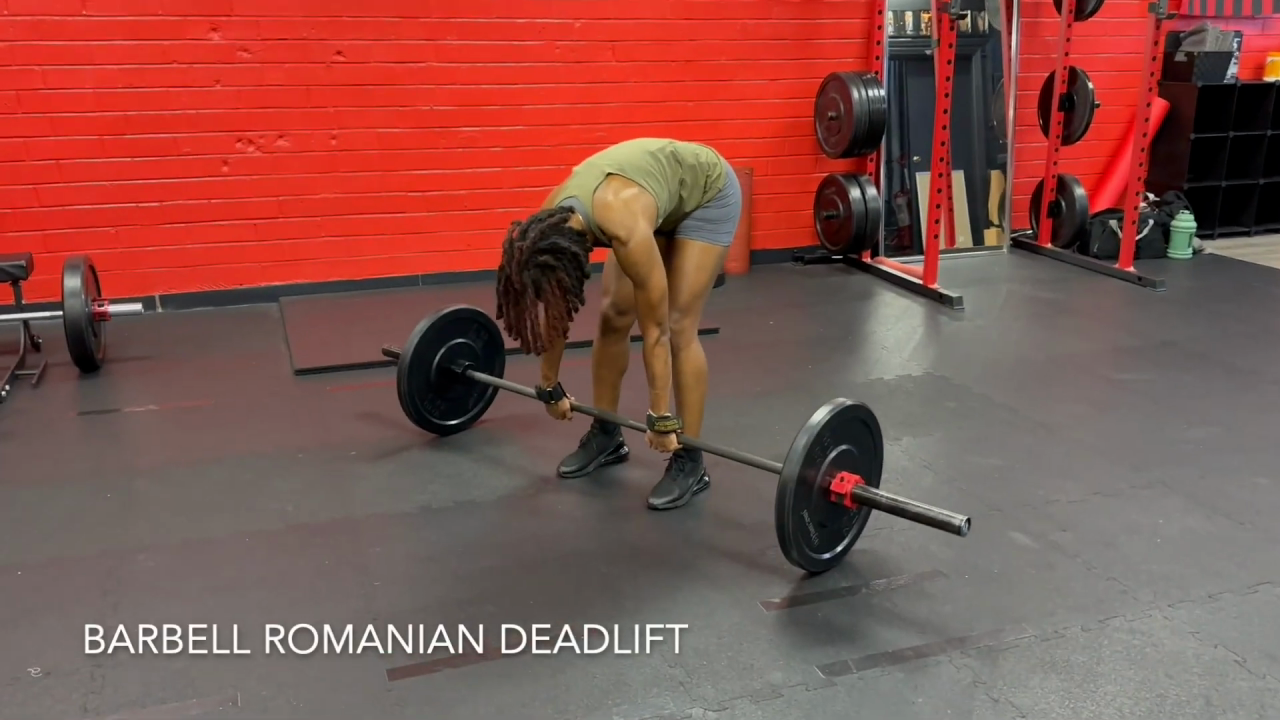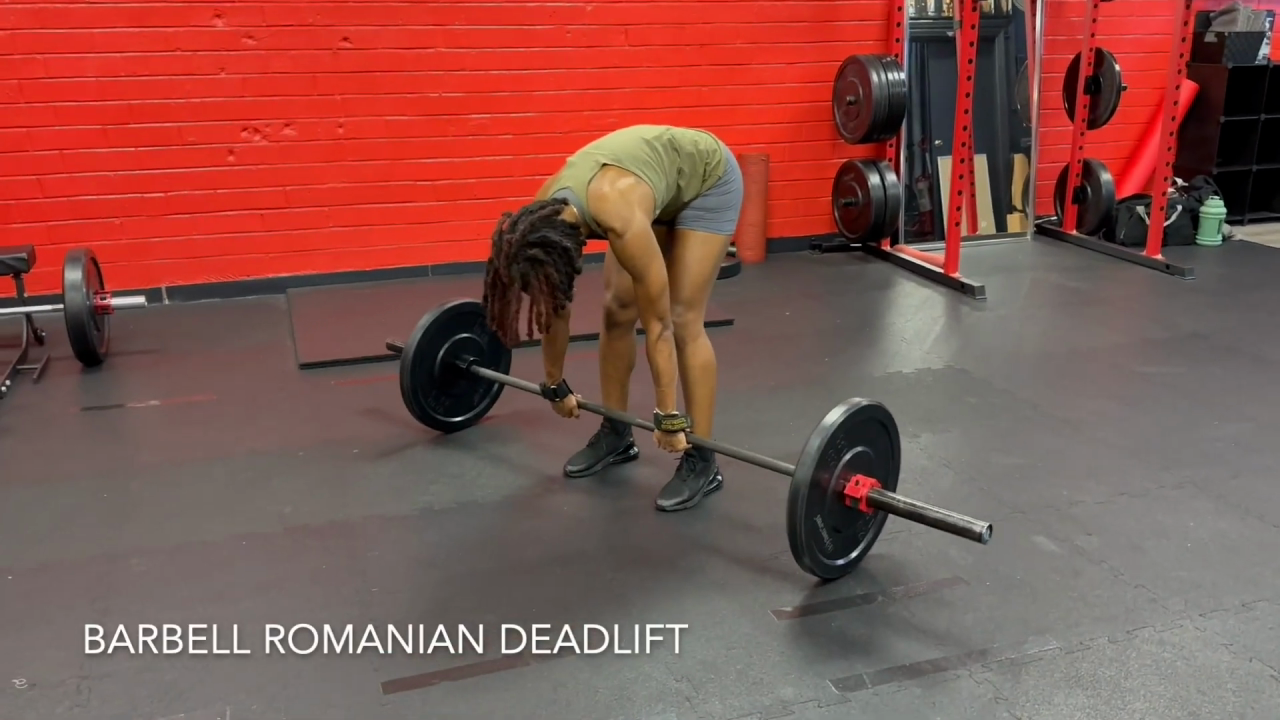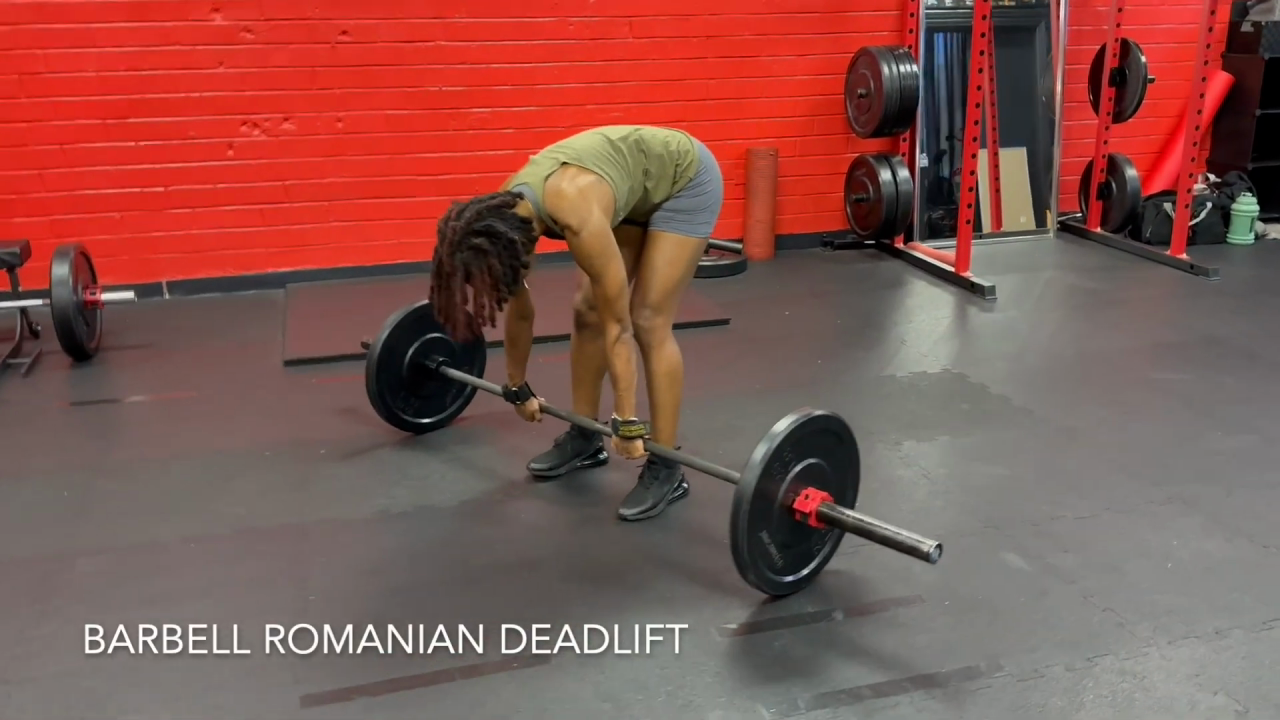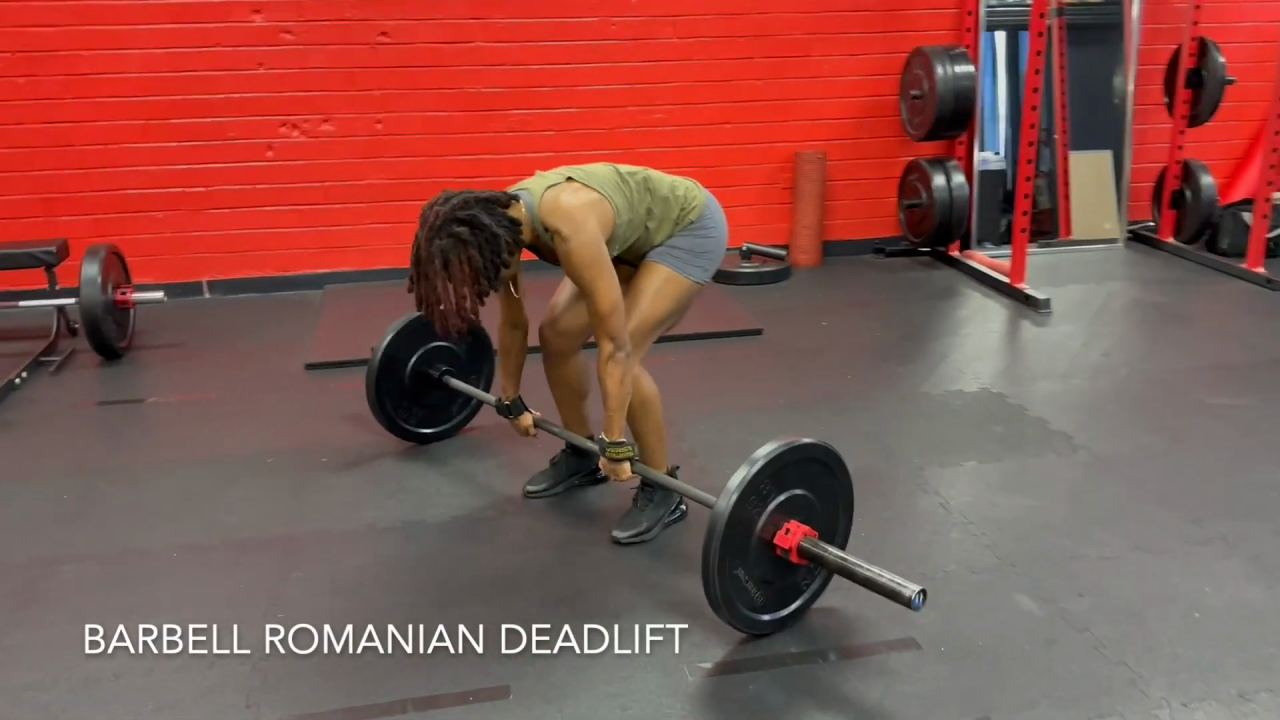
dt=0.5s
person 1, frame 1
left shoulder: (624, 225)
right shoulder: (551, 224)
left elbow: (655, 329)
right elbow: (553, 312)
left wrist: (662, 419)
right wrist: (550, 388)
left hip: (708, 193)
right hip: (663, 189)
left knee: (677, 325)
right knee: (613, 315)
left ankle: (689, 462)
right ankle: (606, 435)
person 1, frame 2
left shoulder: (619, 215)
right shoulder: (545, 218)
left elbow: (658, 324)
right elbow: (554, 308)
left wrist: (668, 417)
right wrist: (554, 385)
left hip: (709, 179)
right hip: (662, 181)
left knee: (681, 318)
right knee: (617, 310)
left ankle: (702, 461)
right ankle: (615, 434)
person 1, frame 3
left shoulder: (576, 214)
right shoulder: (505, 214)
left elbow: (617, 325)
right elbow: (519, 310)
left wrist: (627, 424)
right wrist: (517, 388)
left hip: (685, 180)
right hip: (636, 185)
left knee: (647, 321)
right knee: (587, 312)
left ankle: (666, 469)
right ankle: (584, 438)
person 1, frame 4
left shoulder: (569, 227)
right shoulder: (502, 219)
left elbow: (615, 345)
right elbow: (512, 323)
left wrist: (616, 444)
right wrist: (511, 402)
left hip: (692, 227)
right hip: (638, 236)
left knee: (623, 355)
right knee: (555, 334)
left ankle: (662, 489)
right ankle: (581, 455)
